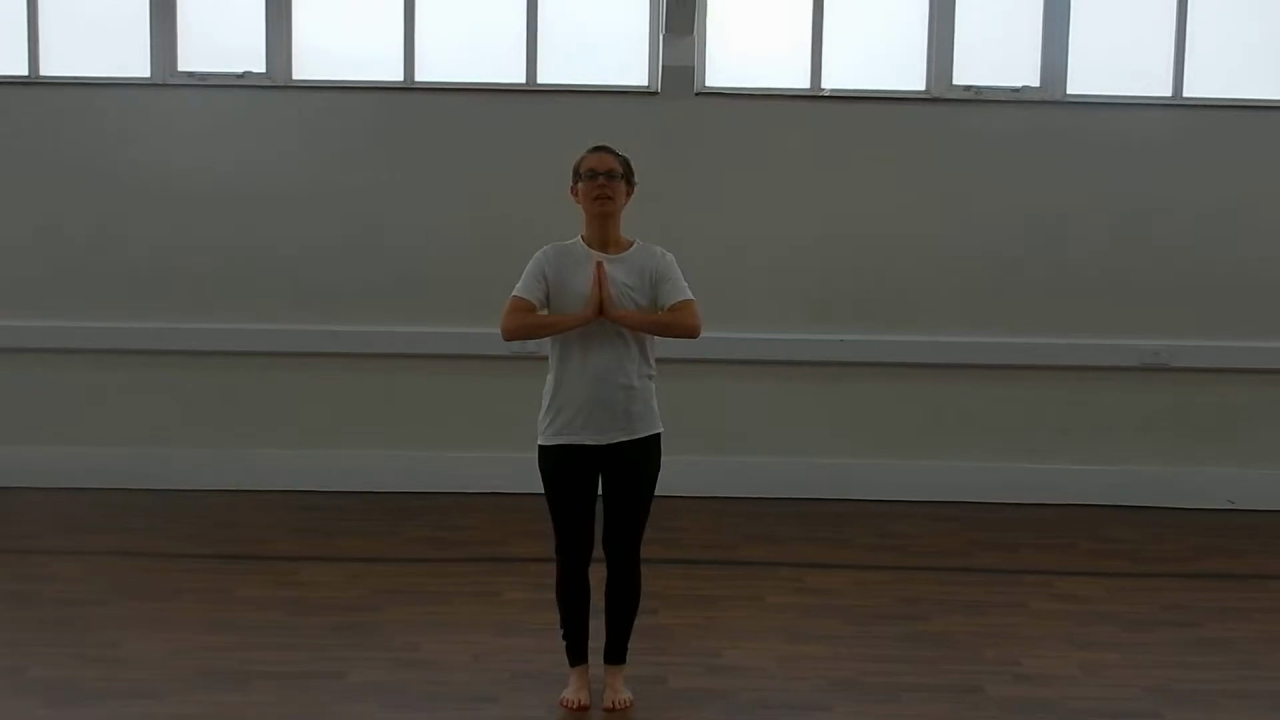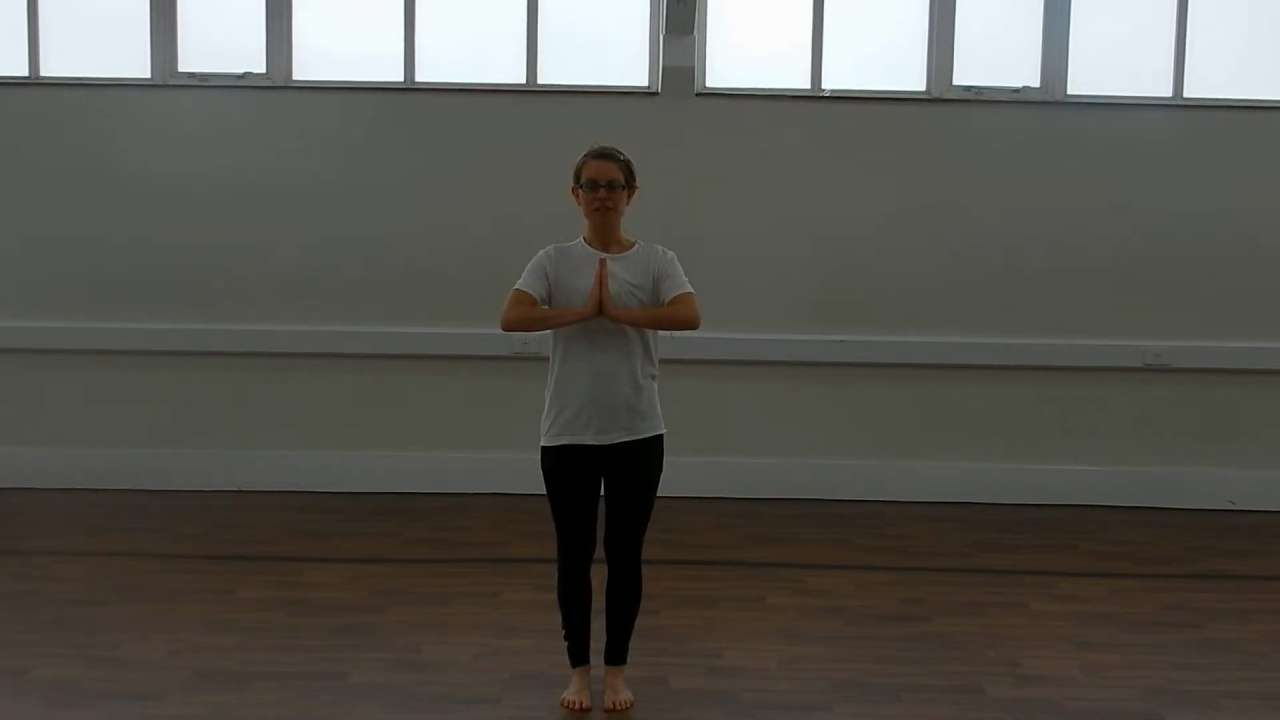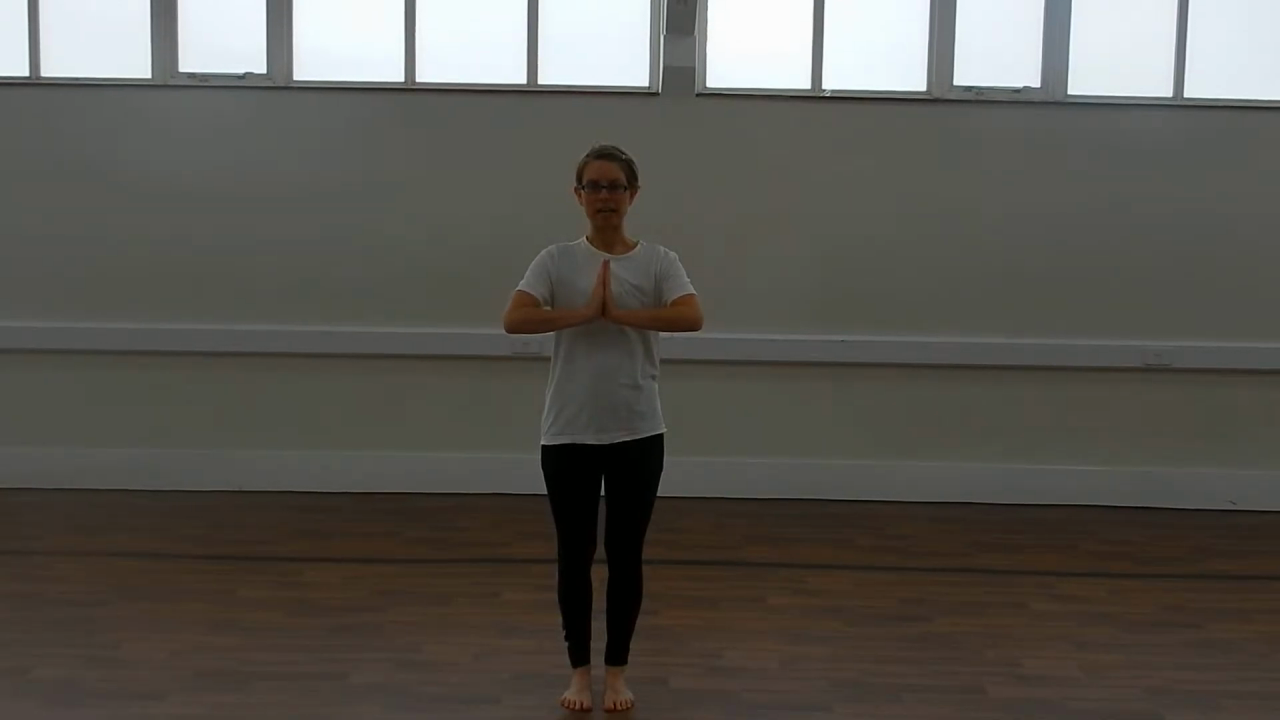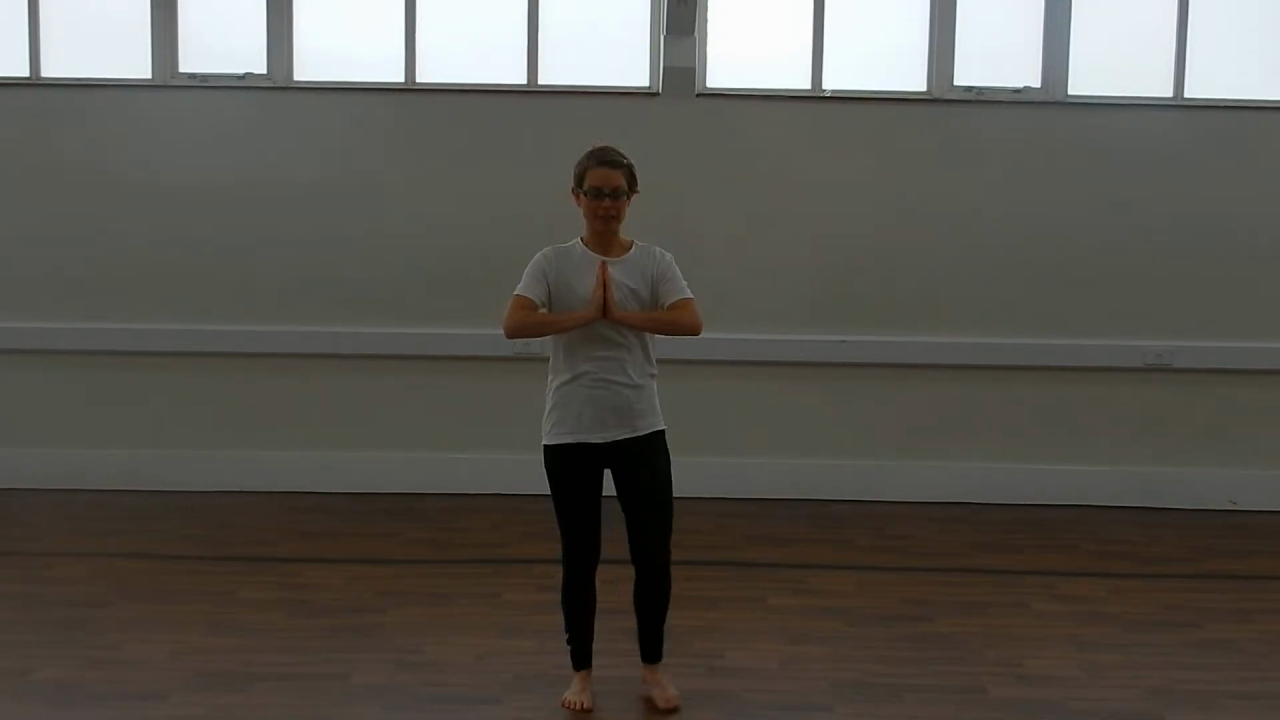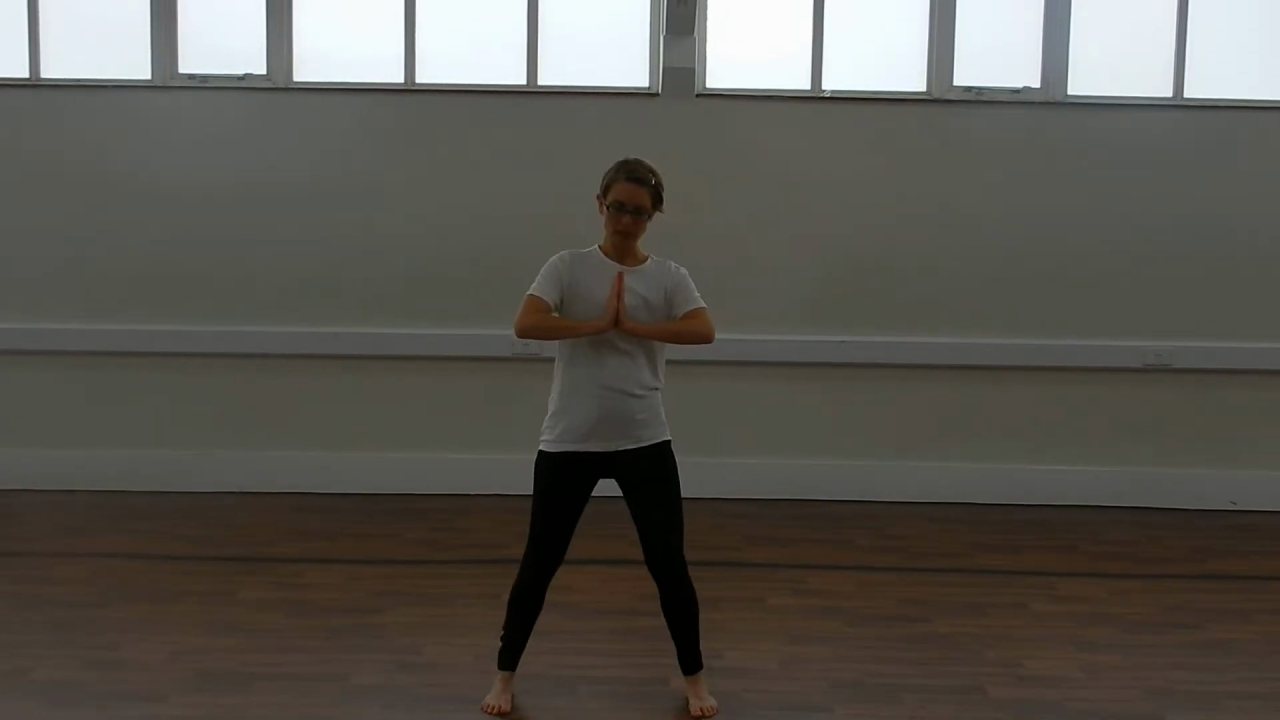
dt=1s
person 1, frame 1
left shoulder: (654, 261)
right shoulder: (551, 260)
left elbow: (689, 325)
right elbow: (511, 326)
left wrist: (619, 314)
right wrist: (581, 314)
left hip: (633, 434)
right hip: (566, 434)
left knee: (623, 554)
right knee: (573, 554)
left ankle: (615, 668)
right ankle: (578, 668)
person 1, frame 2
left shoulder: (656, 260)
right shoulder: (554, 260)
left elbow: (690, 315)
right elbow: (510, 317)
left wrist: (618, 311)
right wrist: (582, 310)
left hip: (636, 434)
right hip: (569, 434)
left knee: (624, 555)
right knee: (575, 554)
left ankle: (616, 670)
right ankle: (579, 670)
person 1, frame 3
left shoulder: (657, 261)
right shoulder: (556, 260)
left elbow: (691, 317)
right elbow: (514, 319)
left wrist: (619, 313)
right wrist: (585, 312)
left hip: (636, 433)
right hip: (569, 433)
left knee: (625, 556)
right knee: (575, 555)
left ankle: (616, 670)
right ankle: (579, 670)
person 1, frame 4
left shoulder: (654, 261)
right shoulder: (552, 262)
left elbow: (690, 323)
right elbow: (514, 324)
left wrist: (621, 314)
right wrist: (586, 313)
left hip: (639, 429)
right hip: (572, 433)
left knee: (653, 555)
right knee: (580, 558)
left ankle: (652, 665)
right ankle: (582, 672)
person 1, frame 5
left shoulder: (669, 276)
right shoulder: (568, 267)
left elbow: (703, 331)
right elbow: (525, 324)
left wrist: (632, 326)
right wrist: (597, 323)
left hip: (644, 441)
right hip: (569, 440)
left knee: (669, 563)
right knee: (539, 561)
right ankle: (505, 674)
